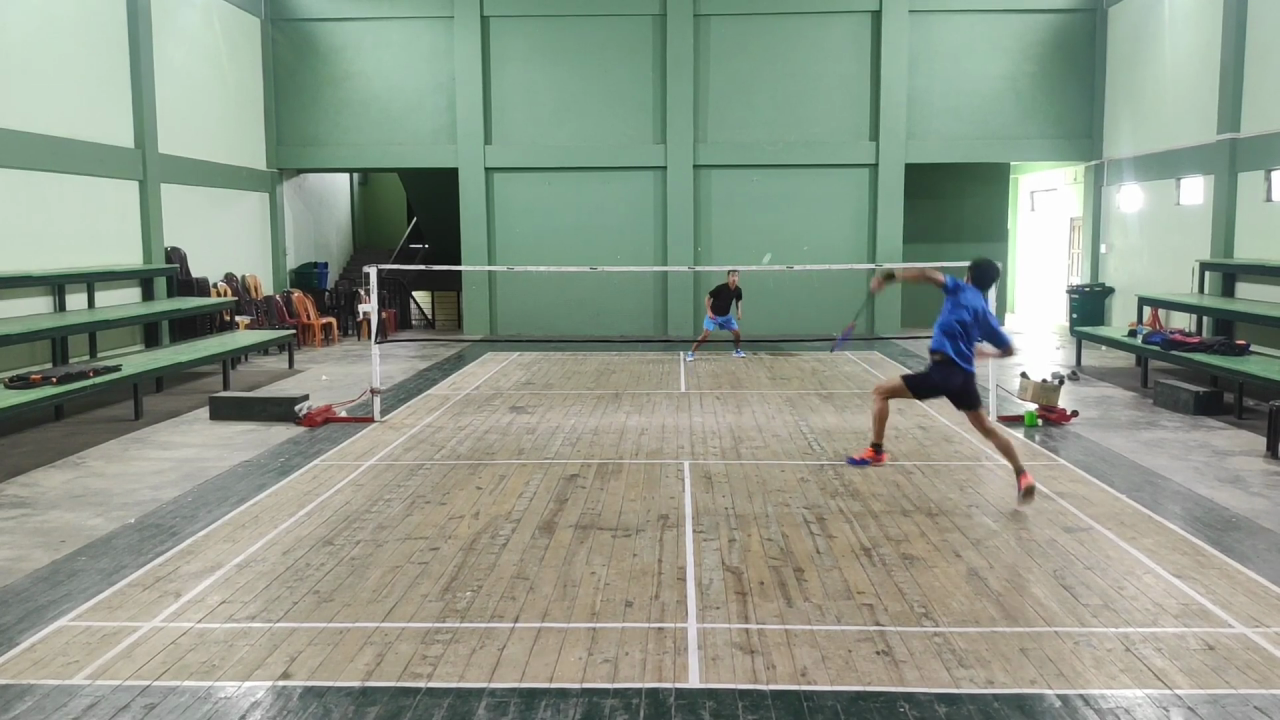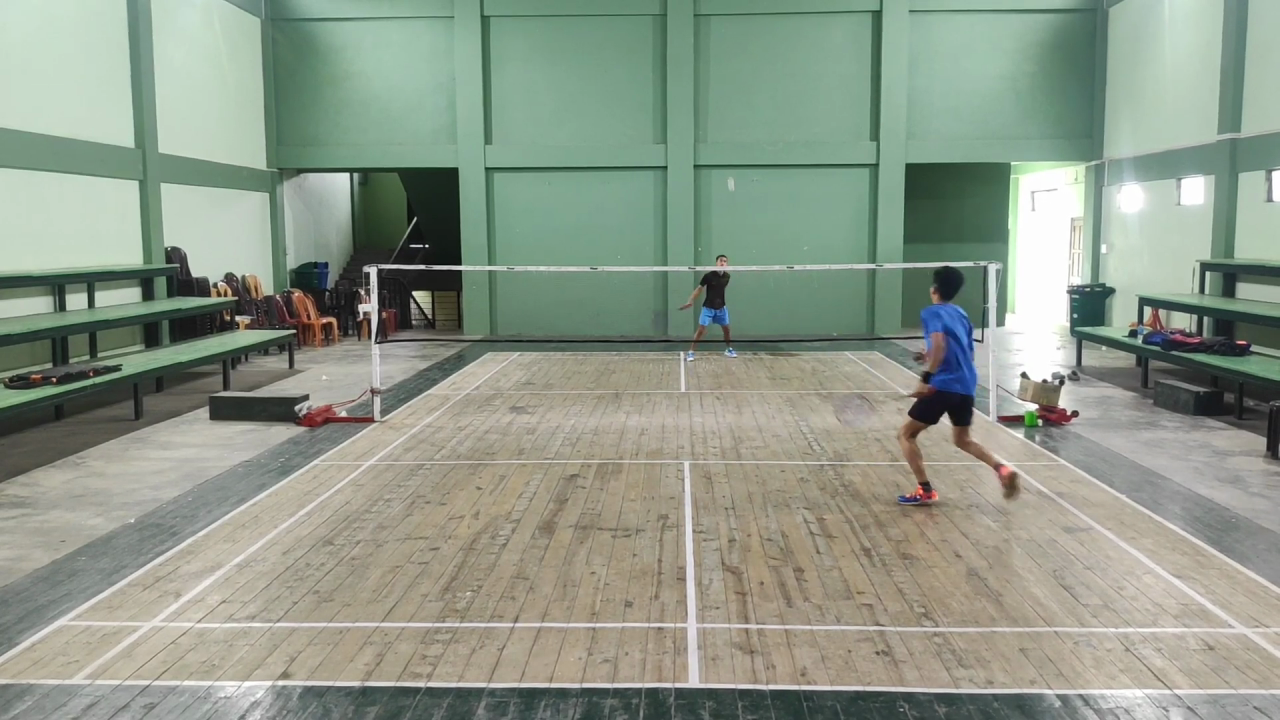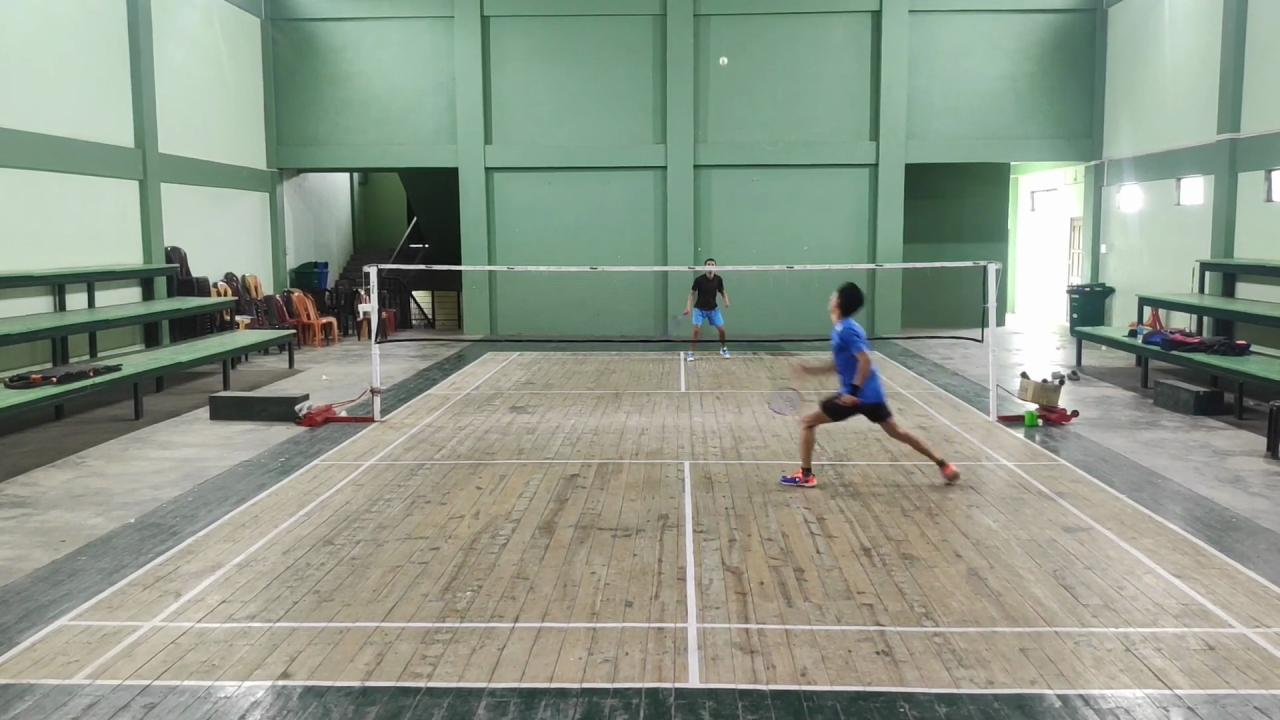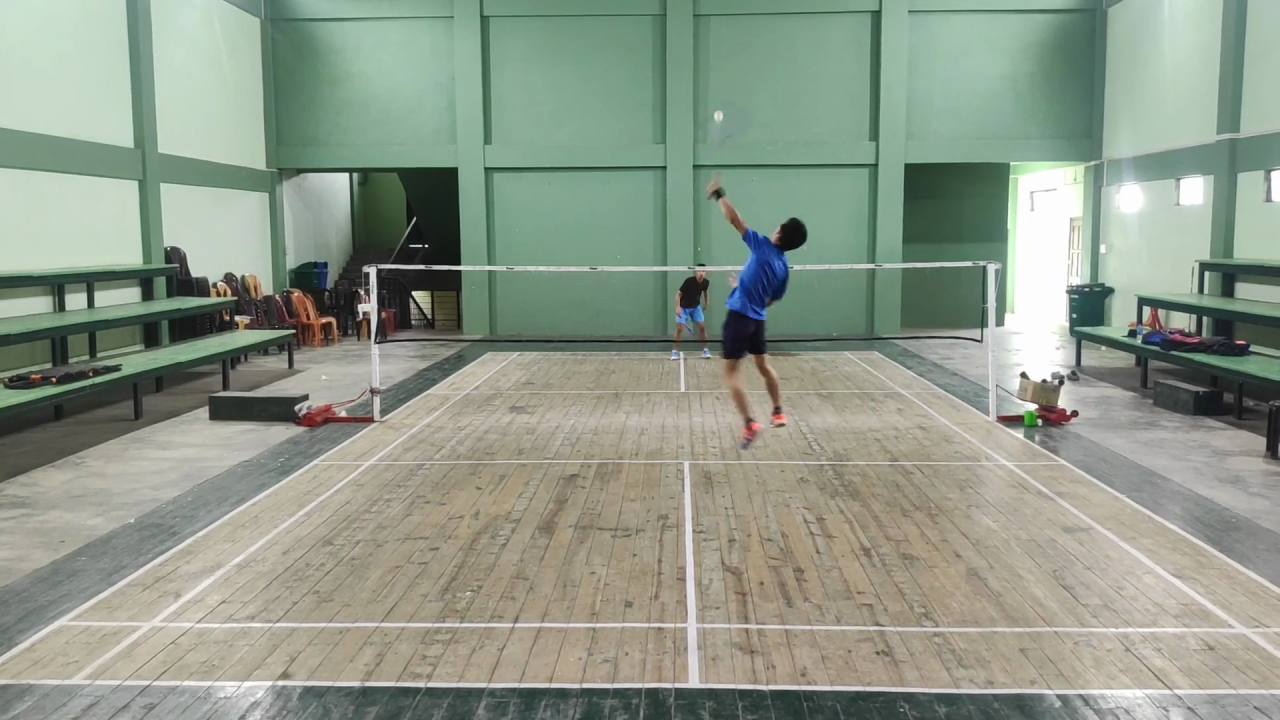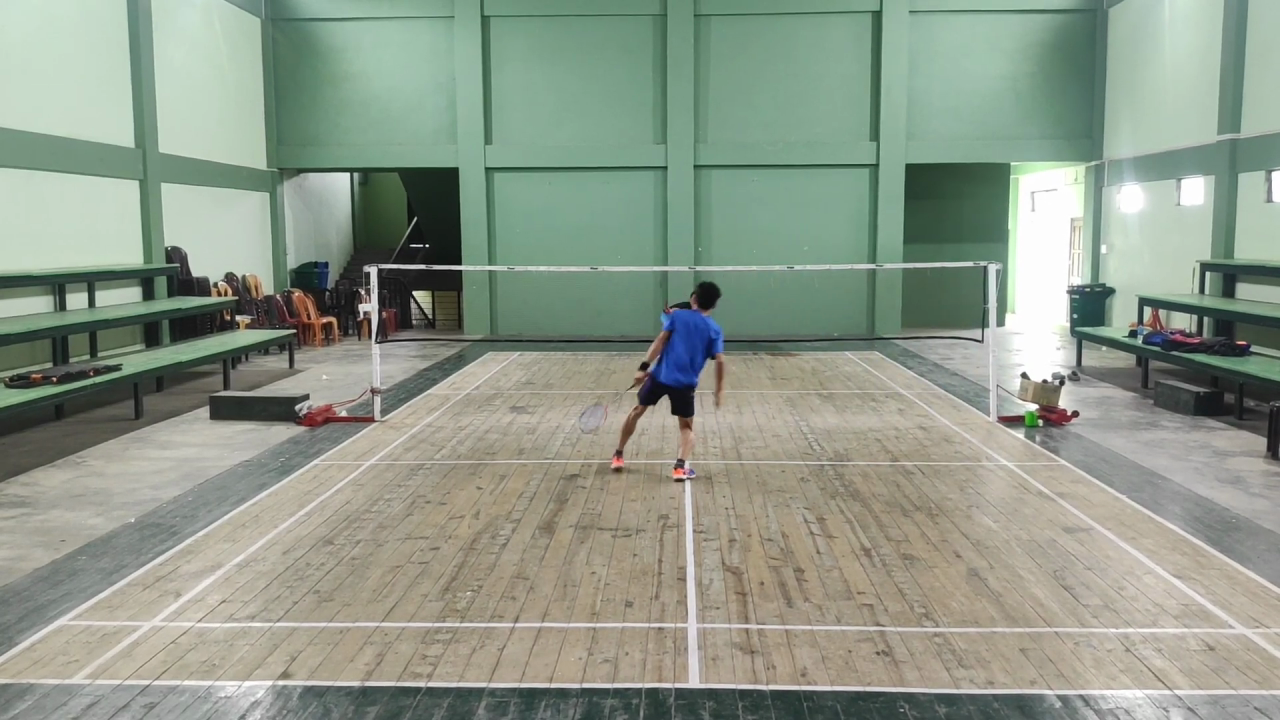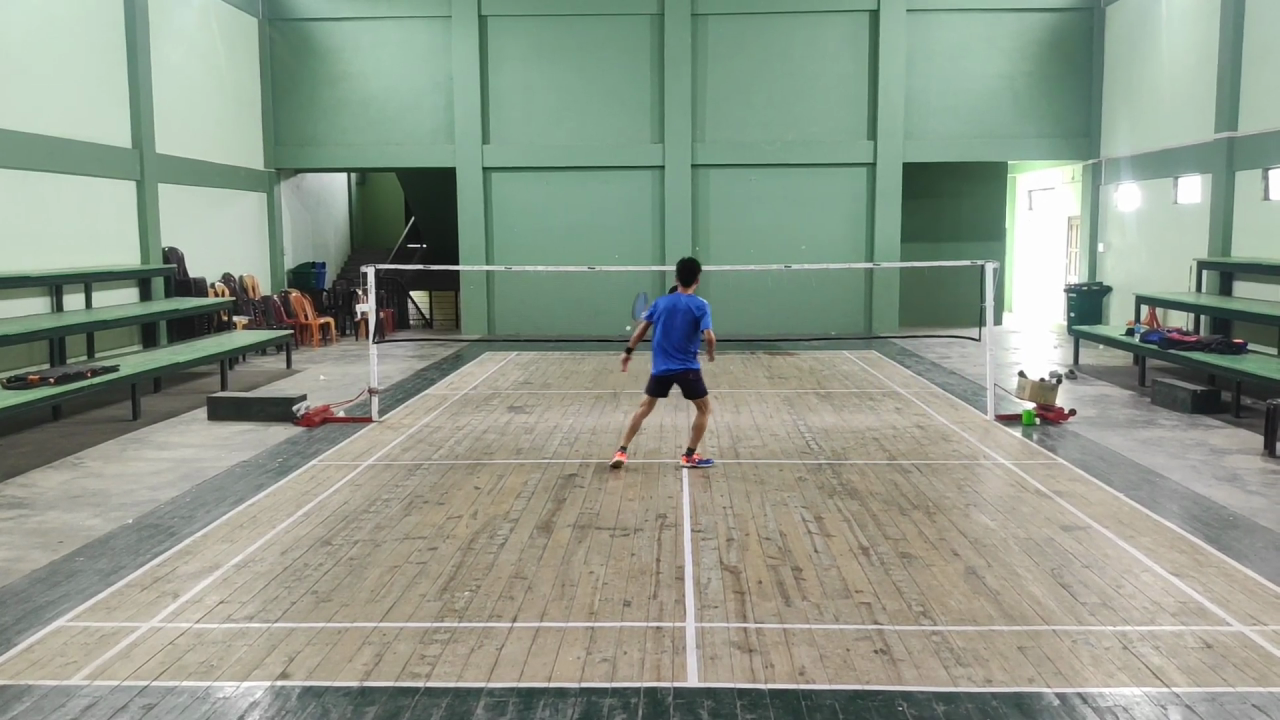
dt=0.4s
person 1, frame 1
left shoulder: (960, 291)
right shoulder: (987, 315)
left elbow: (928, 275)
right elbow: (1008, 350)
left wrist: (889, 277)
right wrist: (987, 352)
left hip: (943, 369)
right hip: (965, 374)
left knee: (880, 392)
right knee: (985, 428)
left ankle: (875, 451)
right ankle: (1022, 477)
person 1, frame 2
left shoulder: (931, 313)
right shoulder: (961, 315)
left elbow: (938, 343)
left wrist: (925, 378)
left hip: (942, 387)
right hip: (966, 388)
left knee: (906, 435)
right knee: (963, 440)
left ankle: (925, 490)
right ankle: (1002, 470)
person 1, frame 3
left shoulder: (847, 331)
right shoulder: (842, 328)
left elbow: (865, 361)
left wrist: (852, 391)
right wrist: (810, 370)
left hip: (856, 396)
right hip: (871, 394)
left knee: (807, 423)
right knee: (896, 431)
left ankle: (805, 474)
right ankle: (944, 466)
person 1, frame 4
left shoulder: (765, 248)
right shoulder: (783, 269)
left elbow: (736, 221)
left wrist: (719, 195)
left hip: (740, 316)
right hip: (757, 318)
left knee: (731, 374)
right knee: (763, 366)
left ankle: (749, 424)
right ankle: (778, 412)
person 1, frame 5
left shoulder: (678, 317)
right shoulder: (714, 330)
left elbow: (660, 341)
right elbow: (720, 362)
left wrist: (644, 367)
right wrist: (718, 390)
left hip: (661, 376)
right hip: (686, 384)
left knee: (636, 412)
right knee: (686, 428)
left ankle: (618, 456)
right ankle: (680, 466)
person 1, frame 6
left shoulder: (661, 302)
right shoulder: (701, 306)
left elbow: (641, 330)
right elbow: (709, 337)
left wrist: (628, 352)
right wrist: (711, 352)
left hip: (661, 367)
right hip: (687, 368)
left knee: (645, 407)
right knee: (704, 409)
left ankle: (622, 452)
right ankle: (690, 455)
